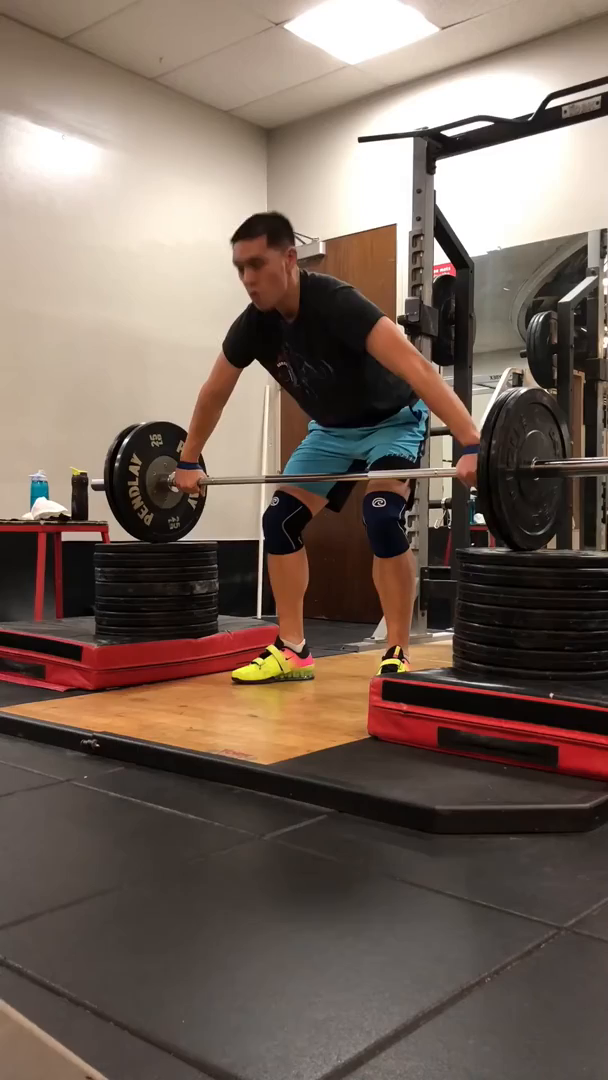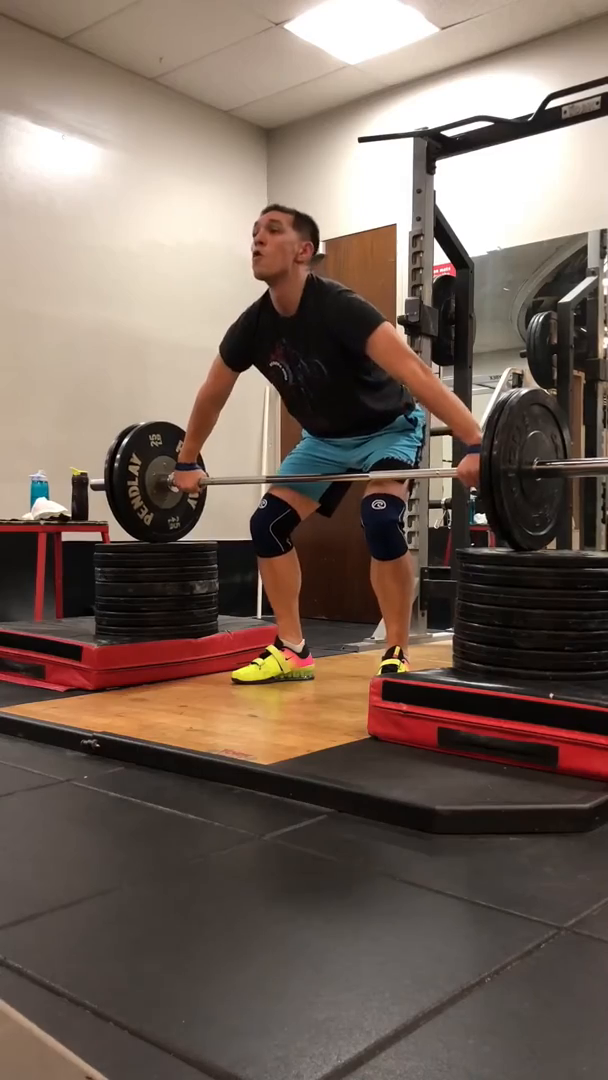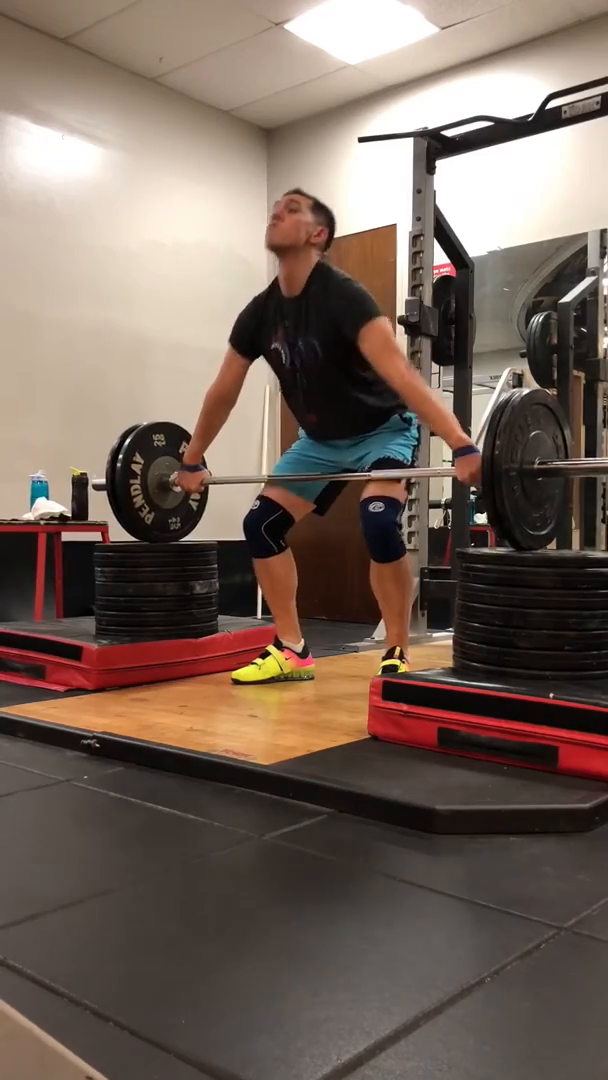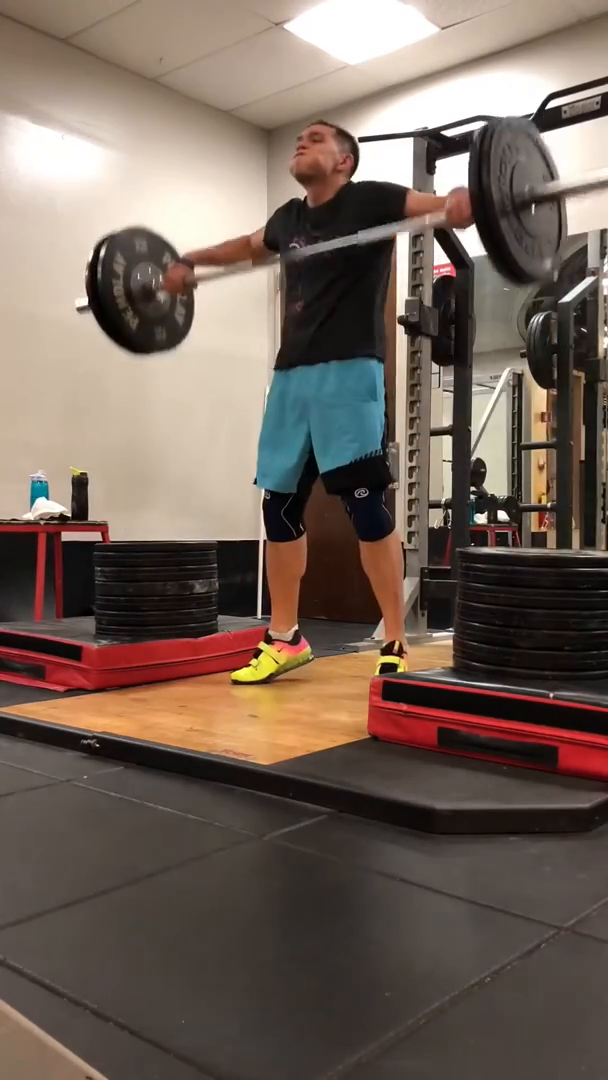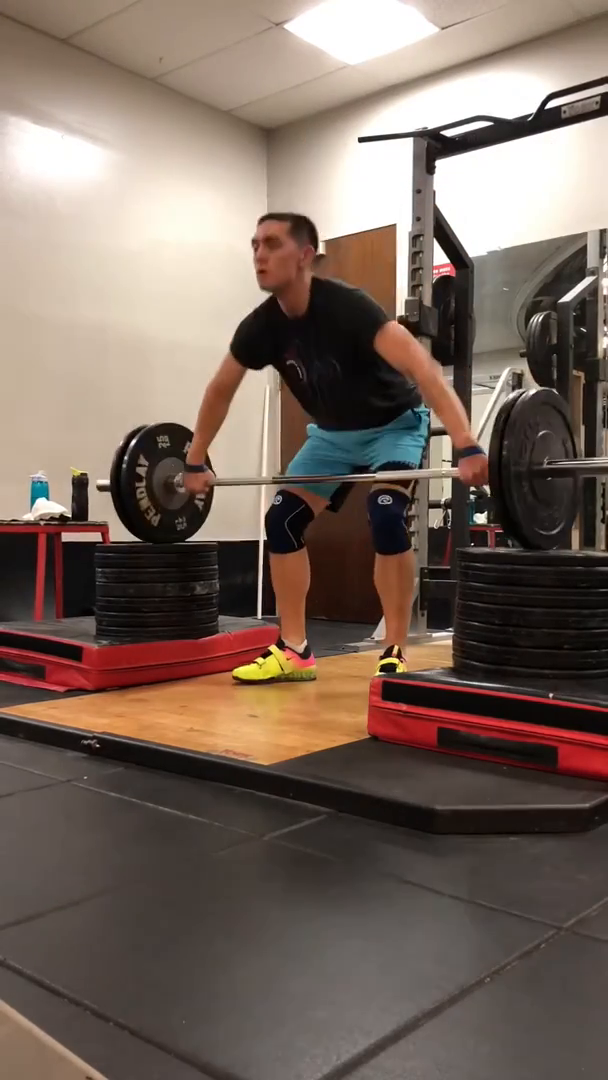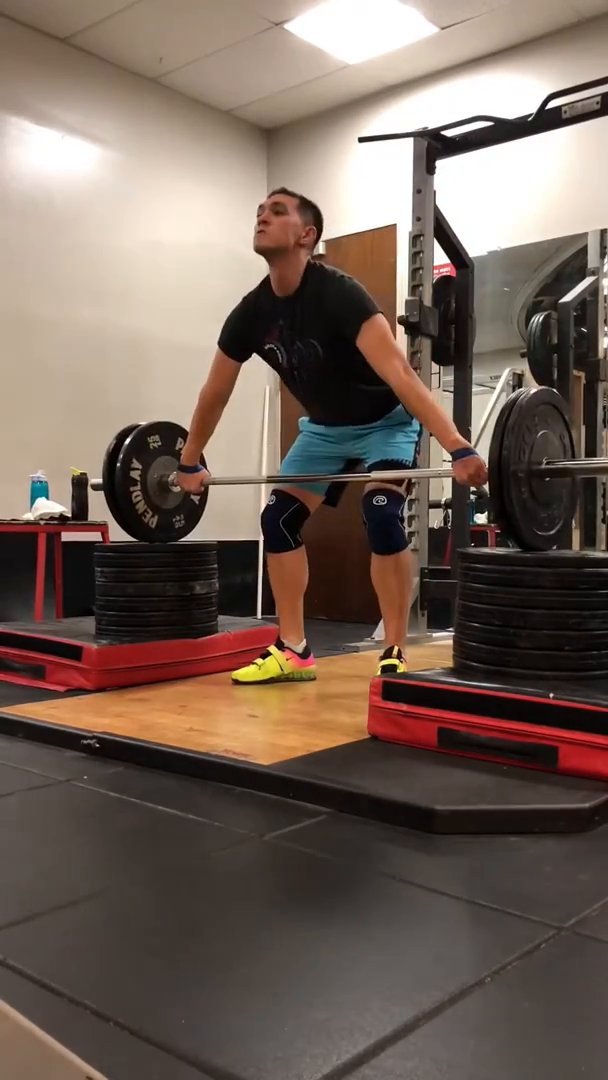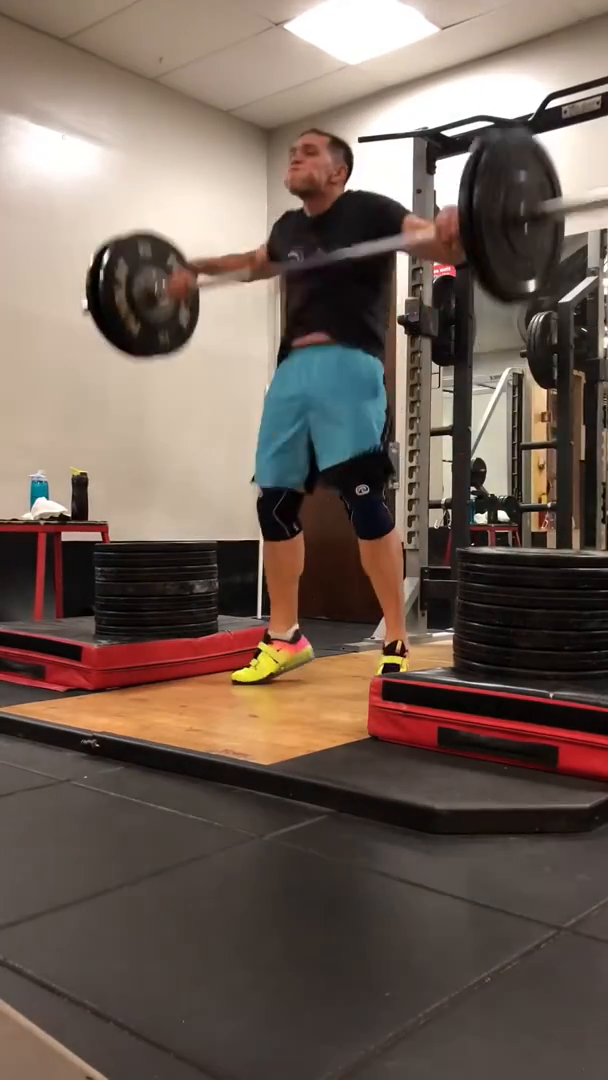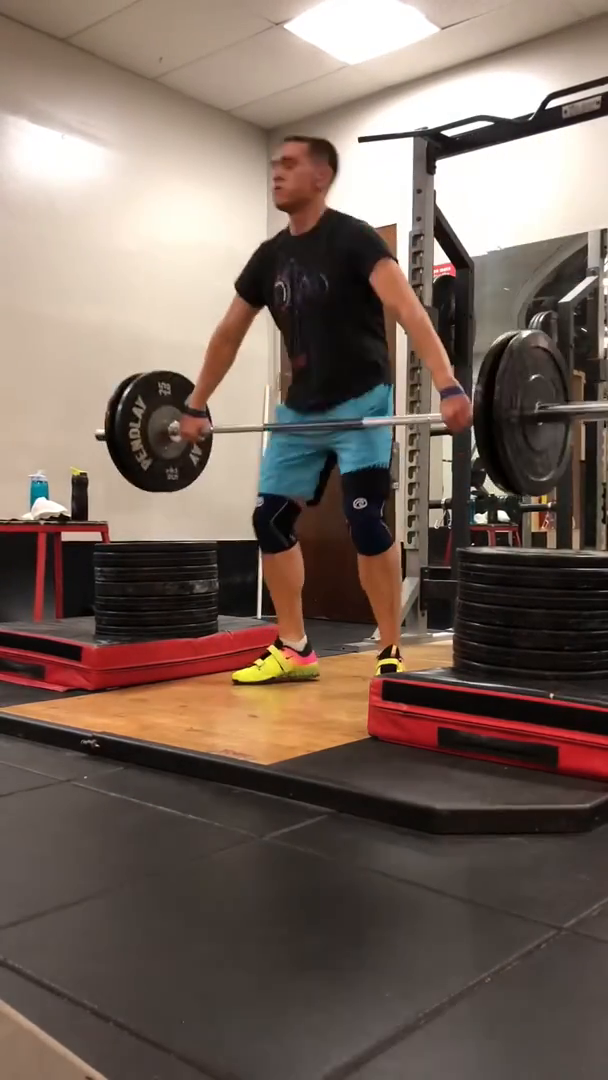
dt=0.7s
person 1, frame 1
left shoulder: (337, 304)
right shoulder: (252, 325)
left elbow: (417, 369)
right elbow: (214, 393)
left wrist: (472, 446)
right wrist: (188, 462)
left hip: (391, 421)
right hip: (332, 429)
left knee: (382, 518)
right knee: (280, 520)
left ankle: (398, 657)
right ankle: (292, 651)
person 1, frame 2
left shoulder: (339, 307)
right shoulder: (253, 326)
left elbow: (415, 372)
right elbow: (211, 396)
left wrist: (475, 446)
right wrist: (187, 463)
left hip: (387, 428)
right hip: (324, 437)
left knee: (380, 521)
right knee: (268, 522)
left ankle: (397, 657)
right ankle: (292, 651)
person 1, frame 3
left shoulder: (342, 297)
right shoulder: (261, 312)
left elbow: (399, 374)
right elbow: (223, 391)
left wrist: (462, 450)
right wrist: (192, 461)
left hip: (382, 429)
right hip: (321, 438)
left knee: (379, 522)
right knee: (262, 522)
left ankle: (397, 658)
right ankle: (291, 651)
person 1, frame 4
left shoulder: (369, 201)
right shoulder: (289, 216)
left elbow: (450, 210)
right elbow: (250, 246)
left wrist: (461, 202)
right wrist: (189, 262)
left hip: (348, 370)
right hip: (291, 374)
left knee: (365, 502)
right knee: (279, 505)
left ankle: (395, 647)
right ankle: (285, 638)
person 1, frame 5
left shoulder: (346, 307)
right shoulder: (261, 326)
left elbow: (423, 369)
right elbow: (220, 391)
left wrist: (467, 447)
right wrist: (196, 462)
left hip: (393, 424)
right hip: (332, 432)
left knee: (385, 517)
right knee: (282, 519)
left ankle: (395, 657)
right ankle: (293, 652)
person 1, frame 6
left shoulder: (337, 293)
right shoulder: (250, 313)
left elbow: (398, 372)
right elbow: (215, 393)
left wrist: (459, 449)
right wrist: (189, 462)
left hip: (384, 421)
right hip: (324, 426)
left knee: (381, 516)
right knee: (278, 517)
left ankle: (395, 655)
right ankle: (293, 650)
person 1, frame 7
left shoulder: (366, 211)
right shoulder: (289, 224)
left elbow: (444, 241)
right elbow: (261, 262)
left wrist: (448, 235)
right wrist: (195, 271)
left hip: (348, 364)
right hip: (292, 368)
left knee: (363, 497)
right knee: (275, 502)
left ankle: (396, 647)
right ankle: (284, 638)
person 1, frame 8
left shoulder: (353, 237)
right shoulder: (269, 256)
left elbow: (406, 309)
right elbow: (229, 333)
left wrist: (448, 387)
right wrist: (196, 405)
left hip: (360, 401)
right hip: (302, 407)
left knee: (363, 514)
right knee: (271, 516)
left ankle: (391, 655)
right ankle: (293, 648)
